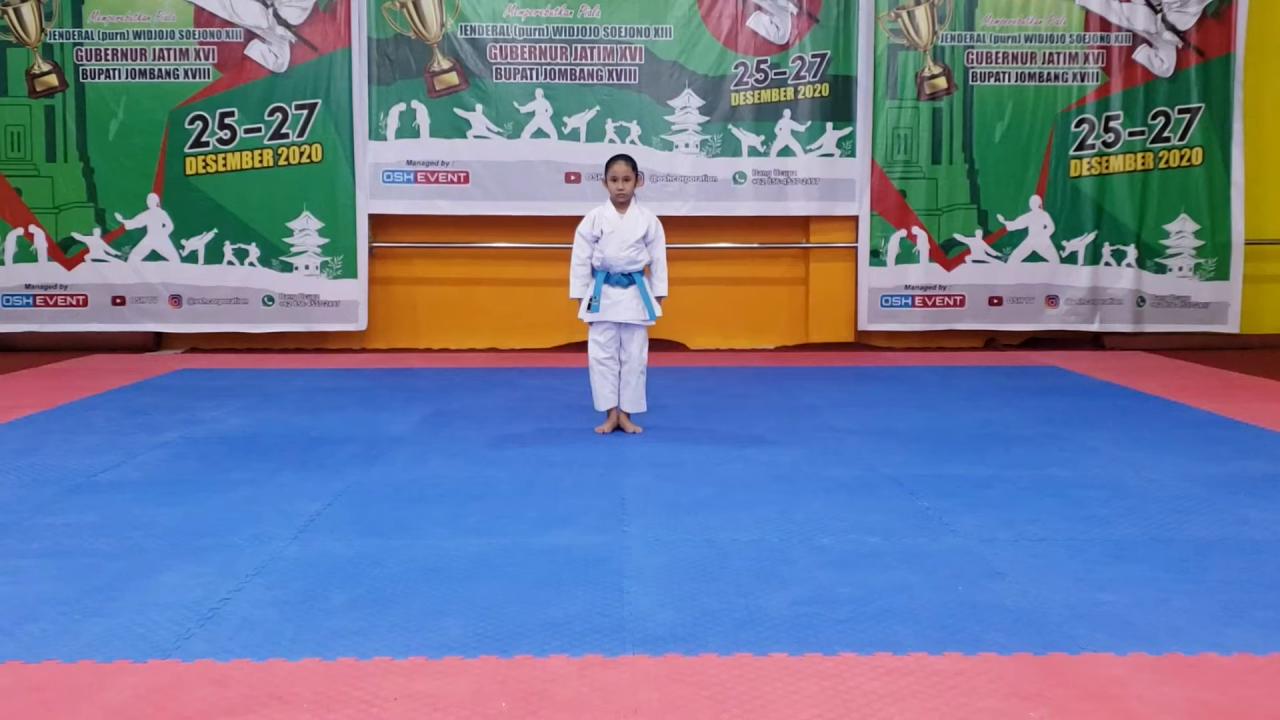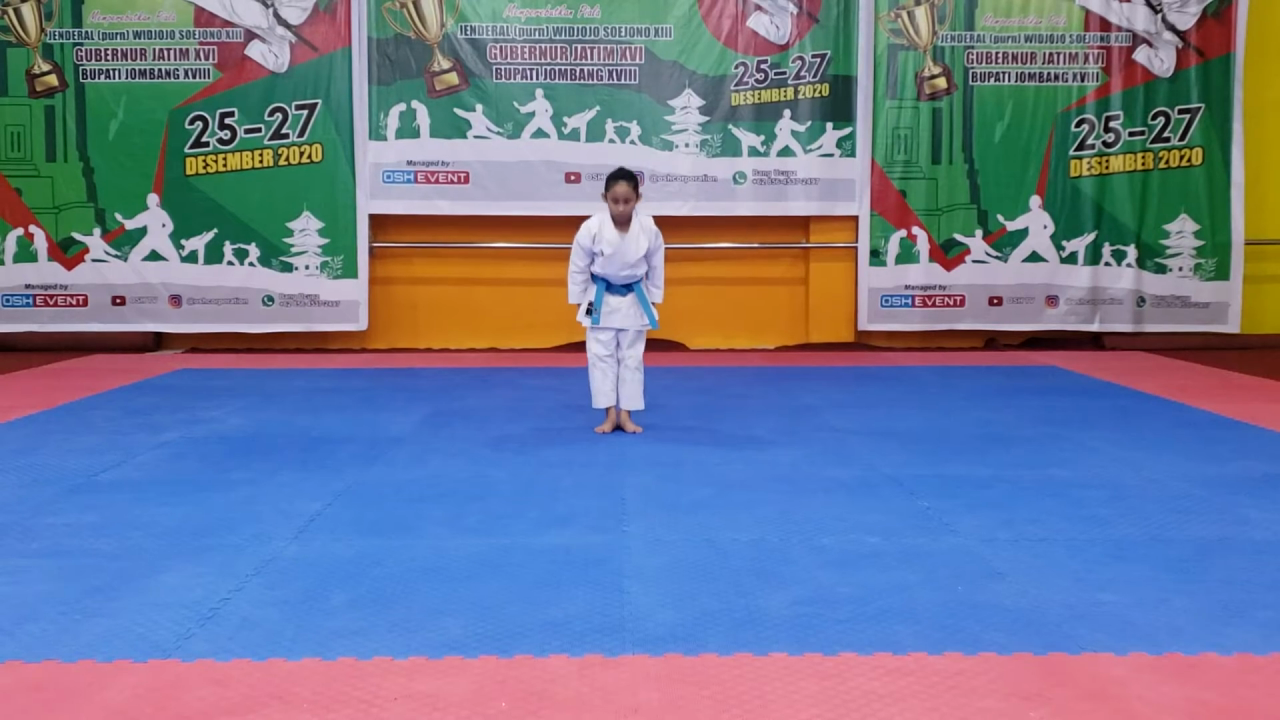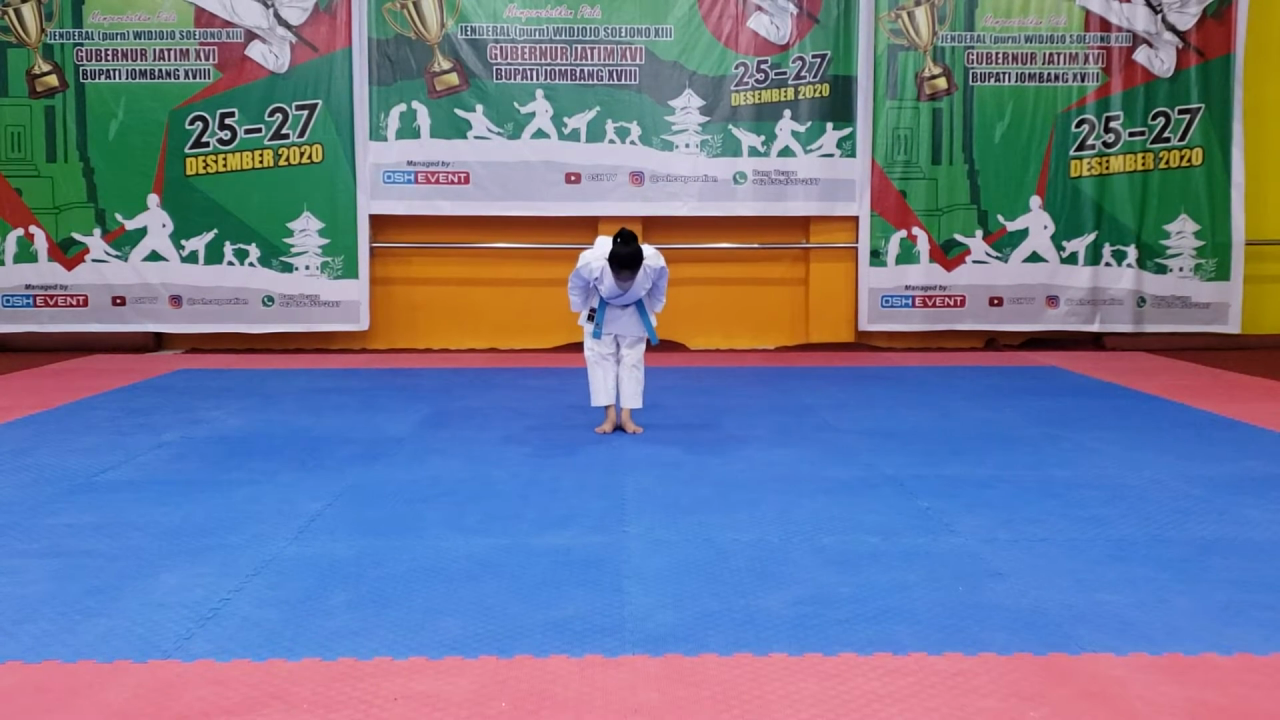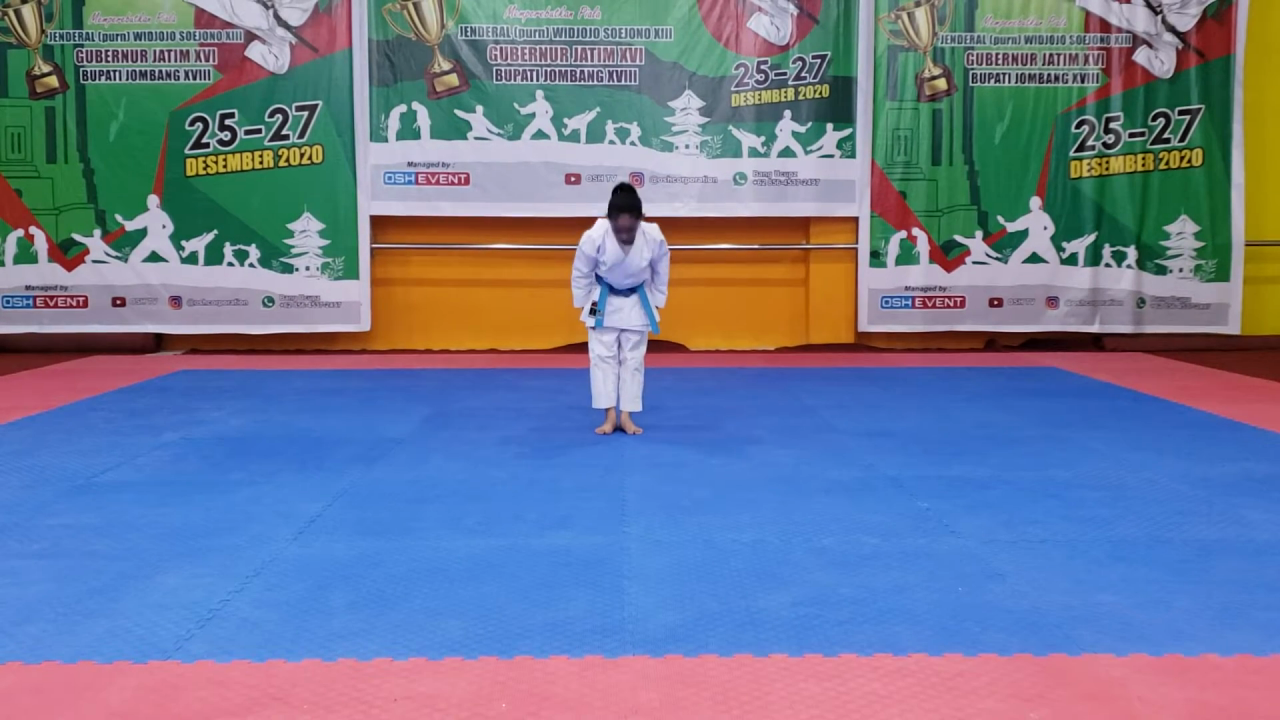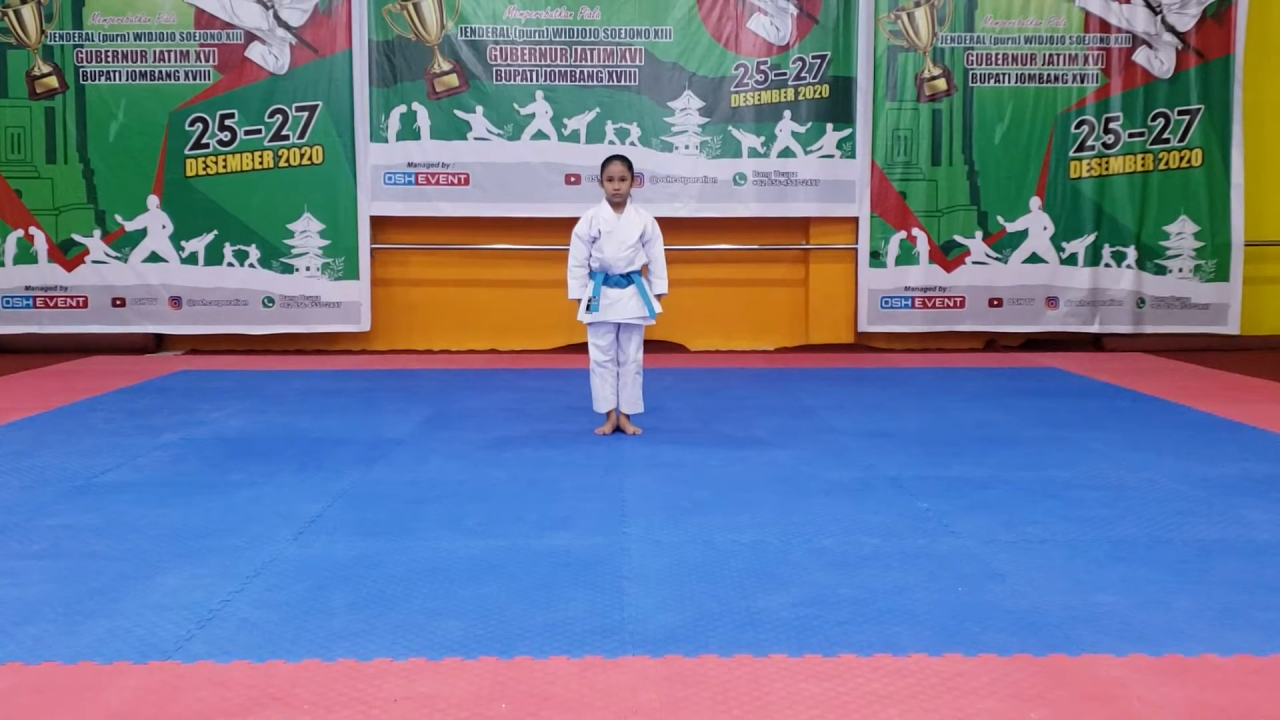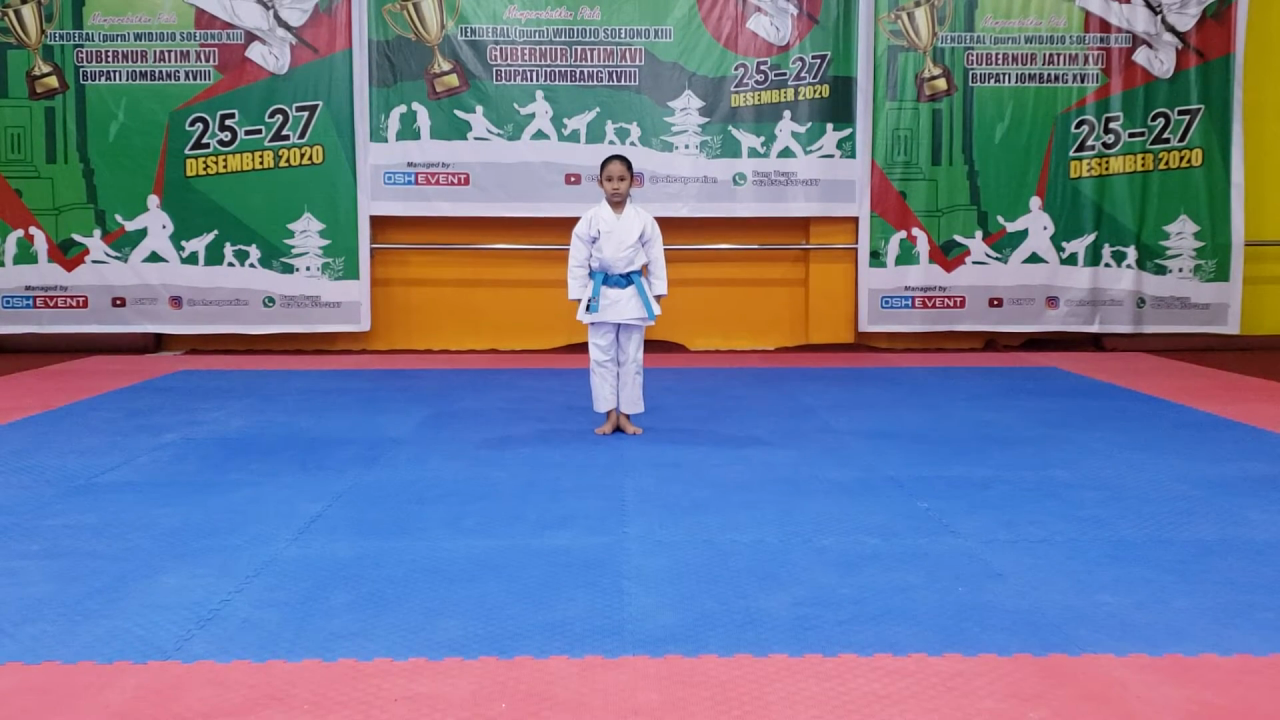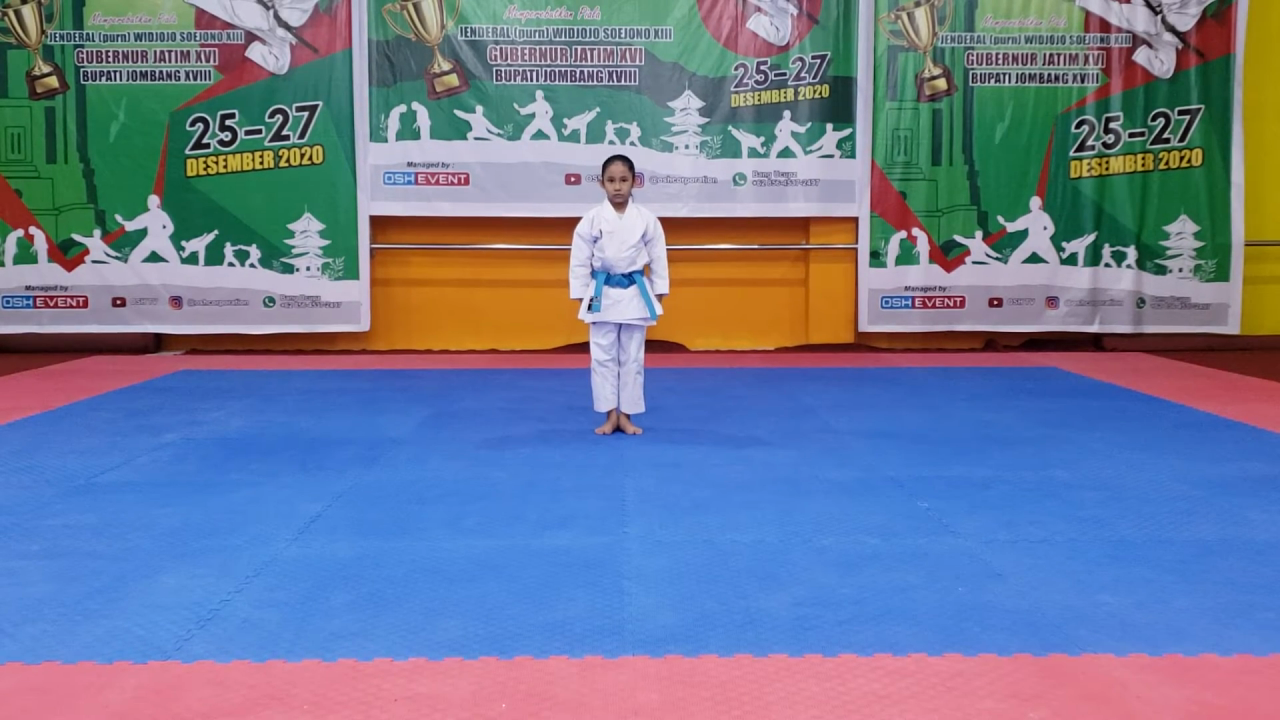
dt=0.7s
person 1, frame 1
left shoulder: (648, 220)
right shoulder: (593, 219)
left elbow: (658, 261)
right elbow: (581, 261)
left wrist: (657, 299)
right wrist: (582, 300)
left hip: (635, 295)
right hip: (603, 294)
left knee: (634, 357)
right knee: (602, 355)
left ankle: (626, 414)
right ankle: (611, 414)
person 1, frame 2
left shoulder: (649, 229)
right shoulder: (591, 228)
left elbow: (656, 269)
right elbow: (578, 269)
left wrist: (652, 302)
right wrist: (581, 304)
left hip: (634, 300)
right hip: (601, 300)
left knee: (632, 357)
right knee: (601, 355)
left ankle: (626, 414)
right ankle: (610, 414)
person 1, frame 3
left shoulder: (655, 263)
right shoulder: (591, 263)
left elbow: (659, 288)
right elbow: (576, 285)
left wrist: (650, 311)
right wrist: (586, 310)
left hip: (635, 312)
right hip: (601, 311)
left knee: (632, 359)
right knee: (600, 357)
left ankle: (626, 415)
right ankle: (610, 415)
person 1, frame 4
left shoulder: (654, 237)
right shoulder: (594, 238)
left elbow: (660, 274)
right elbow: (581, 275)
left wrist: (654, 305)
right wrist: (585, 307)
left hip: (636, 304)
right hip: (603, 303)
left knee: (633, 359)
right knee: (603, 357)
left ankle: (626, 415)
right ankle: (609, 415)
person 1, frame 5
left shoulder: (644, 220)
right shoulder: (590, 220)
left elbow: (656, 259)
right elbow: (578, 262)
left wrist: (656, 297)
right wrist: (581, 299)
left hip: (634, 295)
right hip: (600, 295)
left knee: (631, 358)
right knee: (602, 357)
left ankle: (625, 416)
right ankle: (610, 416)
person 1, frame 6
left shoulder: (644, 220)
right shoulder: (590, 220)
left elbow: (655, 260)
right elbow: (578, 262)
left wrist: (656, 298)
right wrist: (581, 299)
left hip: (634, 295)
right hip: (600, 296)
left knee: (631, 358)
right knee: (602, 357)
left ankle: (626, 415)
right ankle: (610, 415)
person 1, frame 7
left shoulder: (647, 220)
right shoulder: (592, 219)
left elbow: (658, 258)
right elbow: (580, 261)
left wrist: (658, 295)
right wrist: (583, 298)
left hip: (636, 295)
right hip: (602, 295)
left knee: (632, 358)
right knee: (603, 357)
left ankle: (626, 415)
right ankle: (610, 415)
